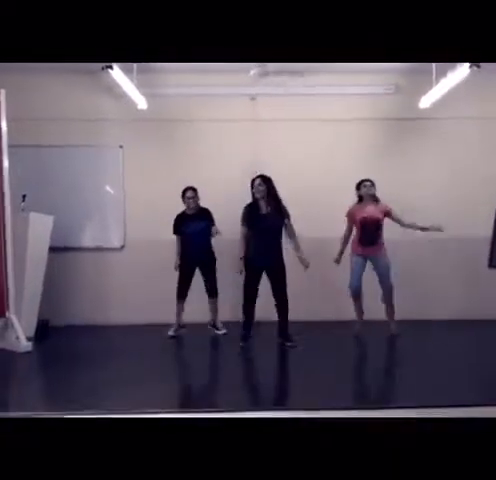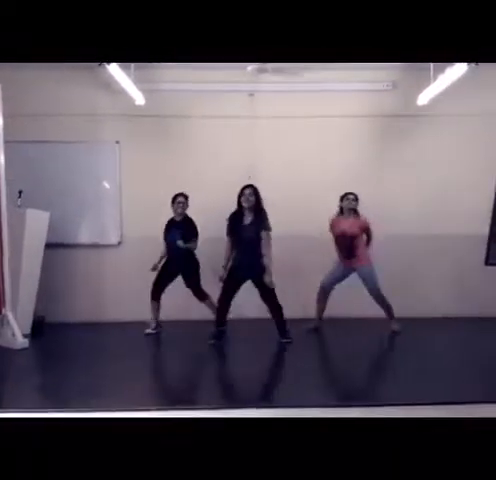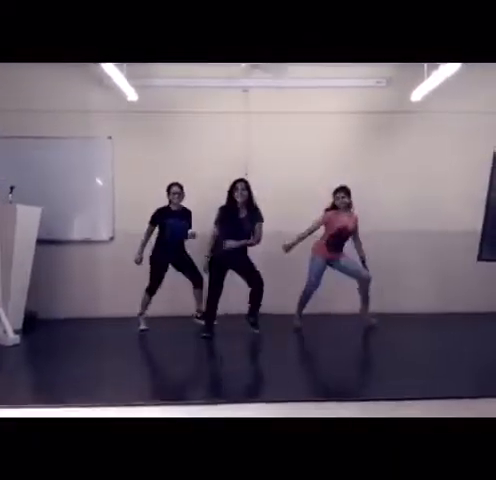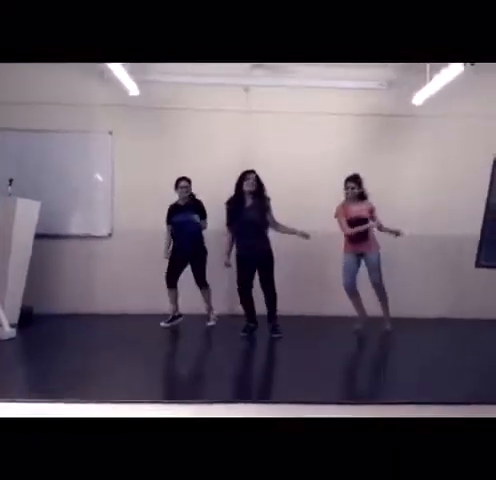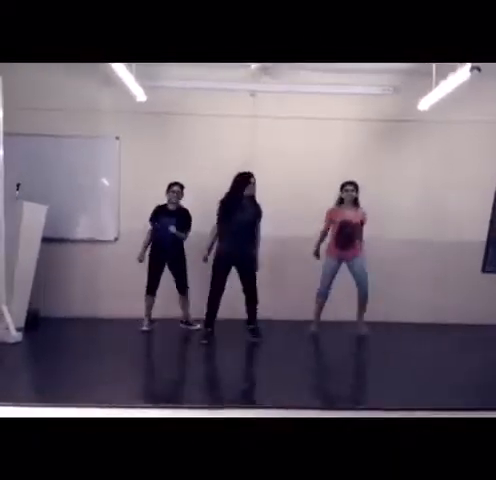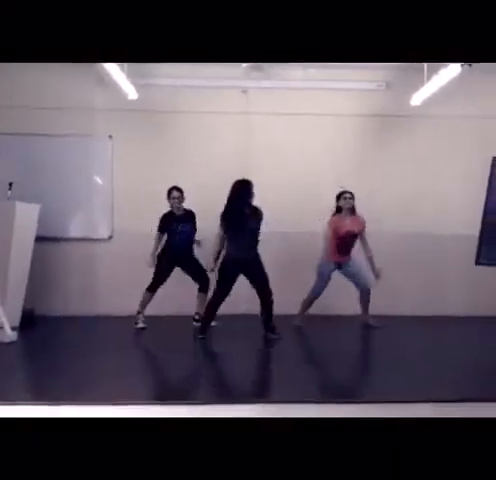
dt=0.5s
person 1, frame 1
left shoulder: (279, 210)
right shoulder: (249, 210)
left elbow: (291, 234)
right elbow: (244, 236)
left wrist: (301, 255)
right wrist: (242, 258)
left hip: (275, 259)
right hip: (253, 258)
left knee: (280, 296)
right knee: (249, 294)
left ankle: (283, 332)
right ankle: (246, 331)
person 1, frame 2
left shoulder: (261, 219)
right shoulder: (234, 218)
left elbow: (266, 247)
right elbow: (230, 245)
left wrist: (269, 272)
right wrist: (224, 267)
left hip: (257, 265)
right hip: (238, 265)
left knee: (270, 299)
right knee: (224, 298)
left ankle: (283, 331)
right ankle: (219, 330)
person 1, frame 3
left shoulder: (254, 213)
right shoulder: (224, 211)
left elbow: (256, 239)
right elbow: (215, 234)
left wrist: (238, 243)
right wrist: (208, 256)
left hip: (240, 256)
right hip: (220, 257)
left knee: (258, 284)
right knee: (214, 291)
left ankle: (252, 316)
right ankle: (208, 325)
person 1, frame 4
left shoulder: (262, 203)
right shoulder: (233, 204)
left elbow: (274, 225)
right elbow: (231, 231)
left wrist: (297, 232)
right wrist: (228, 254)
left hip: (262, 252)
right hip: (243, 252)
left knee: (268, 287)
right knee: (244, 287)
left ankle: (273, 324)
right ankle: (251, 322)
person 1, frame 5
left shoulder: (254, 208)
right shoulder: (227, 204)
left elbow: (256, 233)
right elbow: (218, 228)
left wrist: (255, 258)
right wrist: (208, 249)
left hip: (245, 255)
right hip: (224, 253)
left knee: (250, 290)
right knee: (216, 291)
left ankle: (252, 325)
right ankle: (209, 329)
person 1, frame 6
left shoulder: (256, 213)
right shoulder: (229, 214)
right elbow: (221, 237)
right wrist: (214, 260)
left hip: (252, 260)
right hip: (231, 260)
left knee: (265, 293)
right knee: (219, 294)
left ankle: (268, 326)
right ankle: (204, 324)
person 2, frame 1
left shoulder: (382, 208)
right shoulder: (353, 210)
left elbow: (402, 223)
right elbow: (348, 232)
left wrist: (424, 228)
right wrist: (340, 253)
left hip: (378, 252)
right hip: (358, 252)
left knee: (387, 286)
right knee: (355, 286)
left ankle: (391, 320)
right ankle: (359, 318)
person 2, frame 2
left shoulder: (361, 222)
right shoulder: (334, 222)
left elbow: (369, 238)
left hip: (362, 263)
right hip: (343, 263)
left knee: (376, 294)
right knee: (324, 287)
left ankle: (392, 319)
right ankle: (318, 321)
person 2, frame 3
left shoulder: (354, 218)
right shoulder: (330, 215)
left elbow: (356, 241)
right elbow: (312, 229)
left wrist: (364, 262)
right wrist: (293, 243)
left hip: (338, 256)
right hip: (320, 253)
left knee: (365, 277)
right knee: (311, 286)
left ankle: (365, 313)
right ankle: (298, 315)
person 2, frame 4
left shoulder: (368, 206)
right shoulder: (341, 209)
left elbow: (378, 225)
right elbow: (347, 232)
left wrist: (391, 230)
right wrist: (368, 225)
left hip: (370, 248)
right hip: (351, 250)
left knee: (377, 282)
right knee: (348, 284)
left ankle: (387, 319)
right ankle: (361, 315)
person 2, frame 5
left shoulder: (361, 213)
right shoulder: (333, 211)
left elbow: (359, 236)
right elbow: (324, 231)
left wrist: (362, 256)
right wrist: (317, 248)
left hip: (354, 254)
right hip: (334, 254)
left knee: (363, 287)
right knee: (324, 288)
left ankle: (360, 321)
right ankle: (316, 322)
person 2, frame 6
left shoulder: (360, 221)
right shoulder: (334, 220)
left elbow: (365, 244)
right elbow: (327, 242)
left wrist: (373, 266)
right wrist: (324, 262)
left hip: (346, 260)
right hip: (330, 260)
left knee: (365, 288)
right knee: (317, 291)
left ankle: (365, 317)
right ankle: (300, 316)
person 3, frame 1
left shoulder: (205, 213)
right shoulder: (180, 219)
left elbow: (211, 233)
right elbow: (179, 240)
left wrist: (214, 231)
right wrist: (177, 258)
left hip: (207, 256)
right hip: (188, 257)
left knee: (211, 288)
right knee: (182, 289)
left ankle: (214, 322)
right ankle: (178, 323)
person 3, frame 2
left shoulder: (189, 223)
right shoulder: (170, 223)
left elbow: (194, 245)
left wrist: (184, 245)
right wrist: (158, 262)
left hip: (188, 263)
right hip: (171, 263)
left knee: (198, 292)
right knee: (156, 291)
right ankle: (155, 323)
person 3, frame 3
left shoulder: (186, 213)
right shoulder: (161, 212)
right elbow: (149, 232)
left wrist: (191, 235)
right wrist: (140, 252)
left hip: (179, 253)
right hip: (161, 254)
left knee: (198, 279)
right knee: (154, 285)
left ankle: (199, 313)
right ankle: (141, 316)
person 3, frame 4
left shoulder: (197, 204)
right shoulder: (172, 208)
left elbow: (204, 226)
right elbow: (169, 231)
left wrist: (198, 222)
right wrist: (167, 249)
left hip: (196, 248)
right hip: (179, 248)
left knee: (200, 279)
right knee: (170, 278)
left ankle: (210, 312)
right ankle: (175, 314)
person 3, frame 5
left shoulder: (184, 213)
right shoulder: (158, 210)
left elbow: (185, 236)
right elbow: (151, 232)
left wrist: (175, 232)
right wrist: (142, 250)
left hip: (176, 254)
right hip: (157, 252)
left knee: (182, 285)
right knee: (152, 285)
left ankle: (186, 319)
right ankle: (147, 319)
person 3, frame 6
left shoulder: (190, 215)
right shoulder: (167, 218)
right elbow: (159, 238)
left wrist: (195, 241)
right wrist: (153, 256)
left hip: (186, 256)
right hip: (169, 256)
left knee: (204, 281)
right knee: (155, 284)
left ankle: (198, 316)
right ankle: (139, 314)
